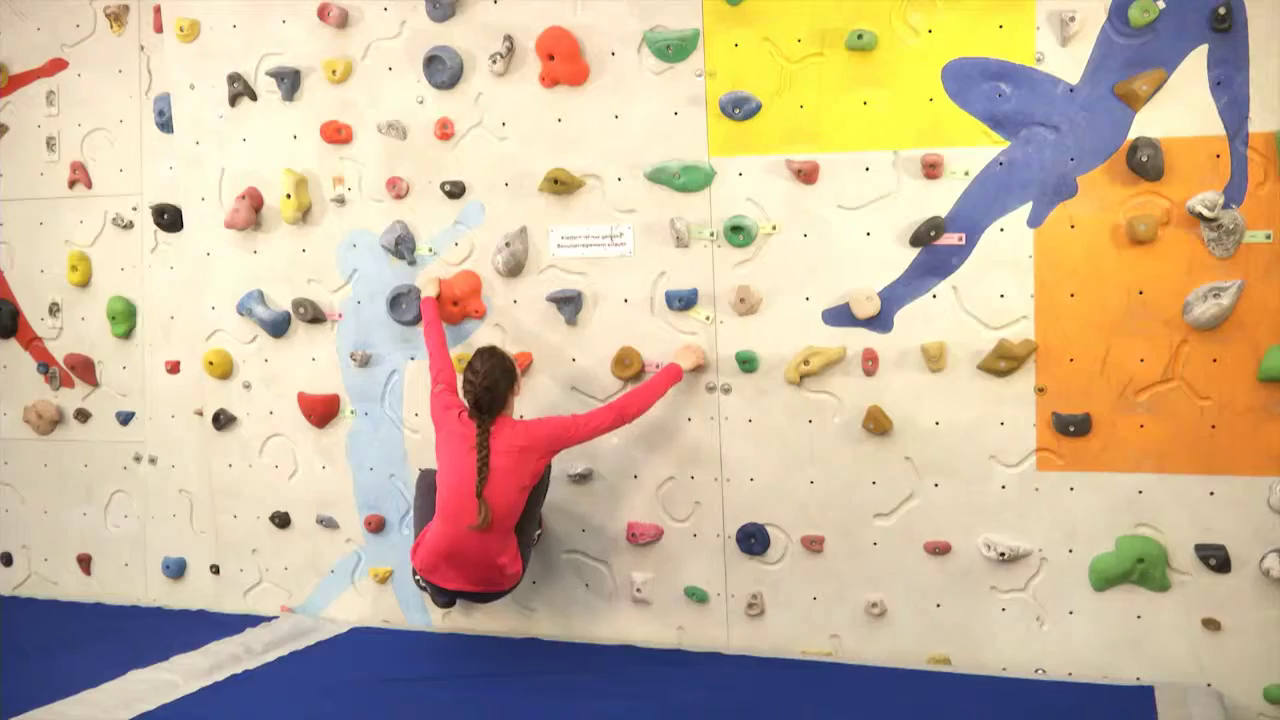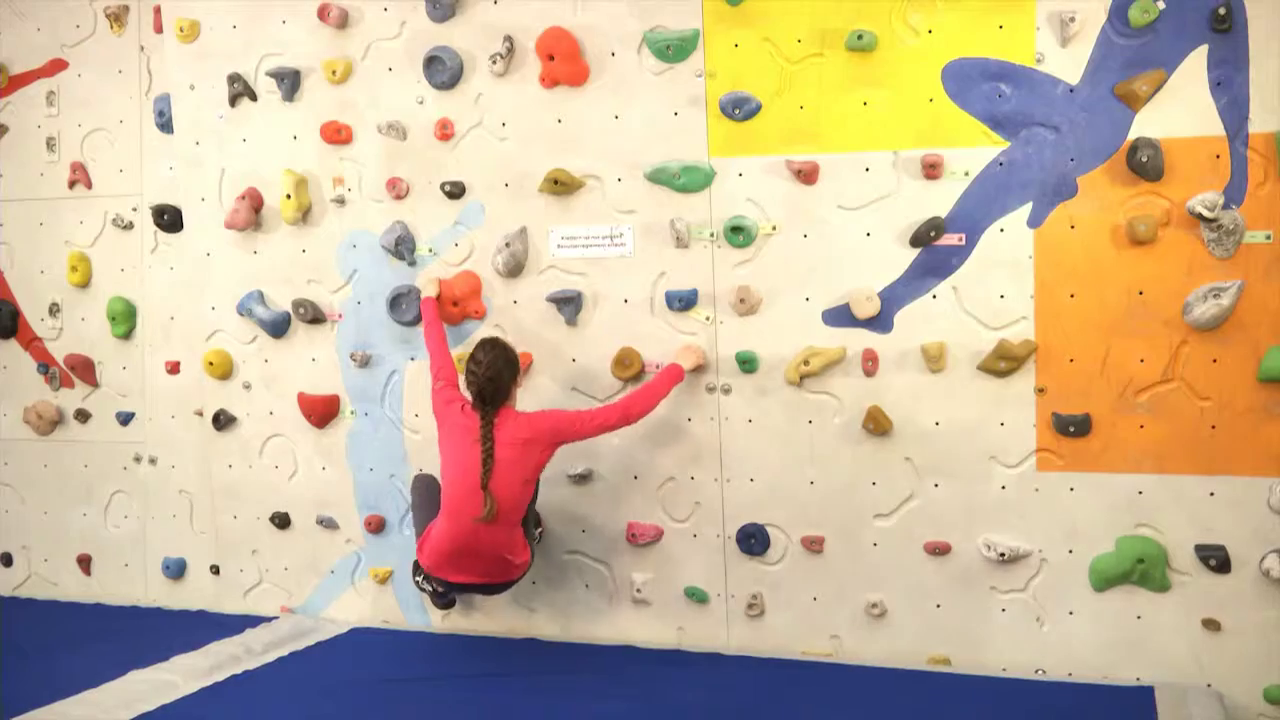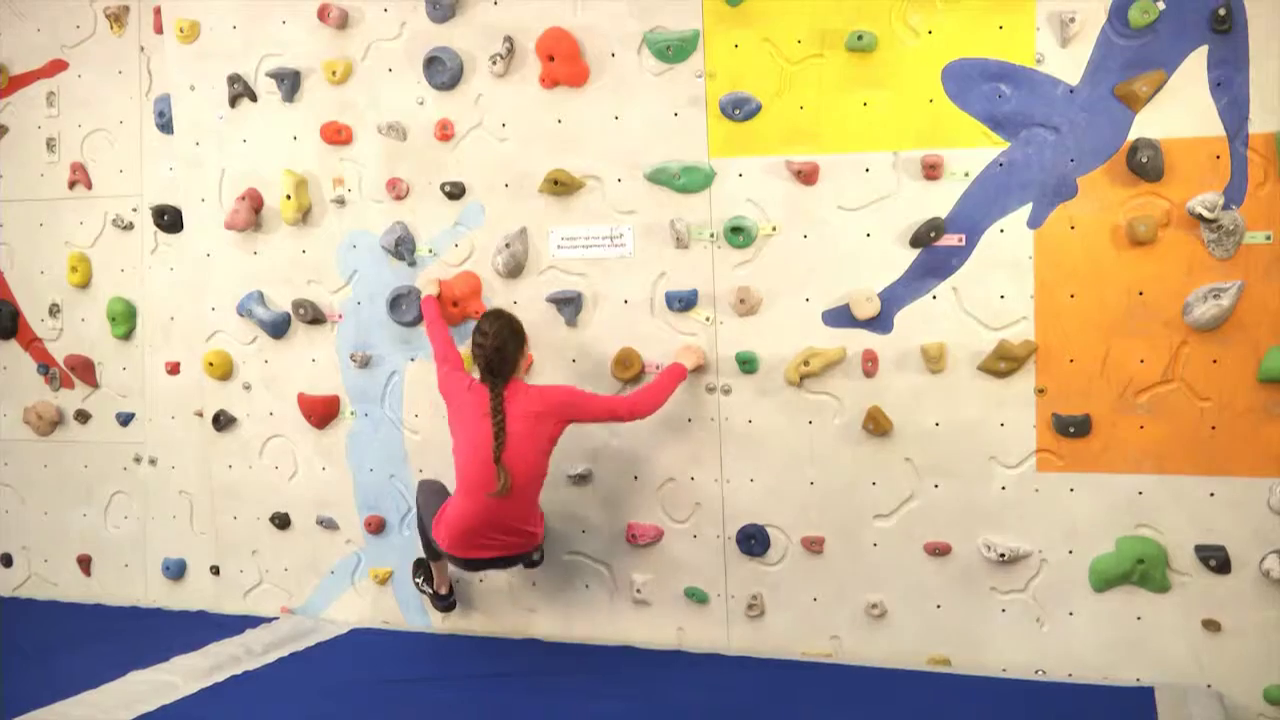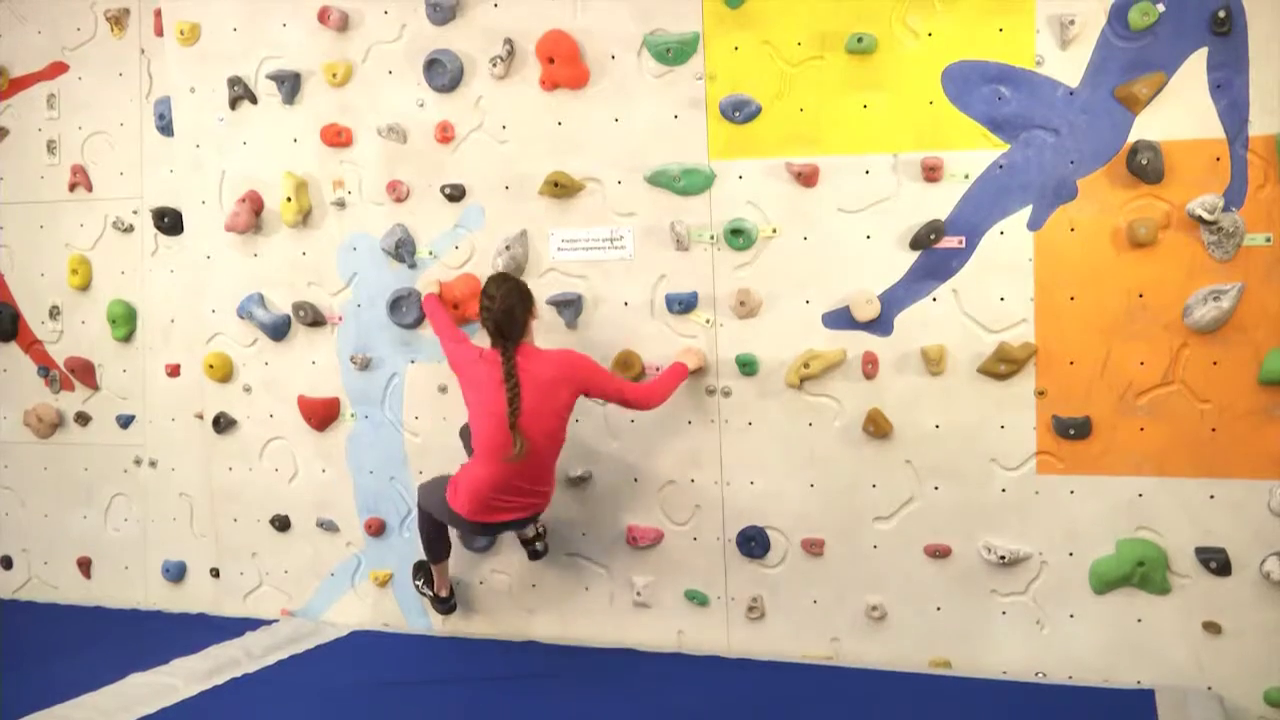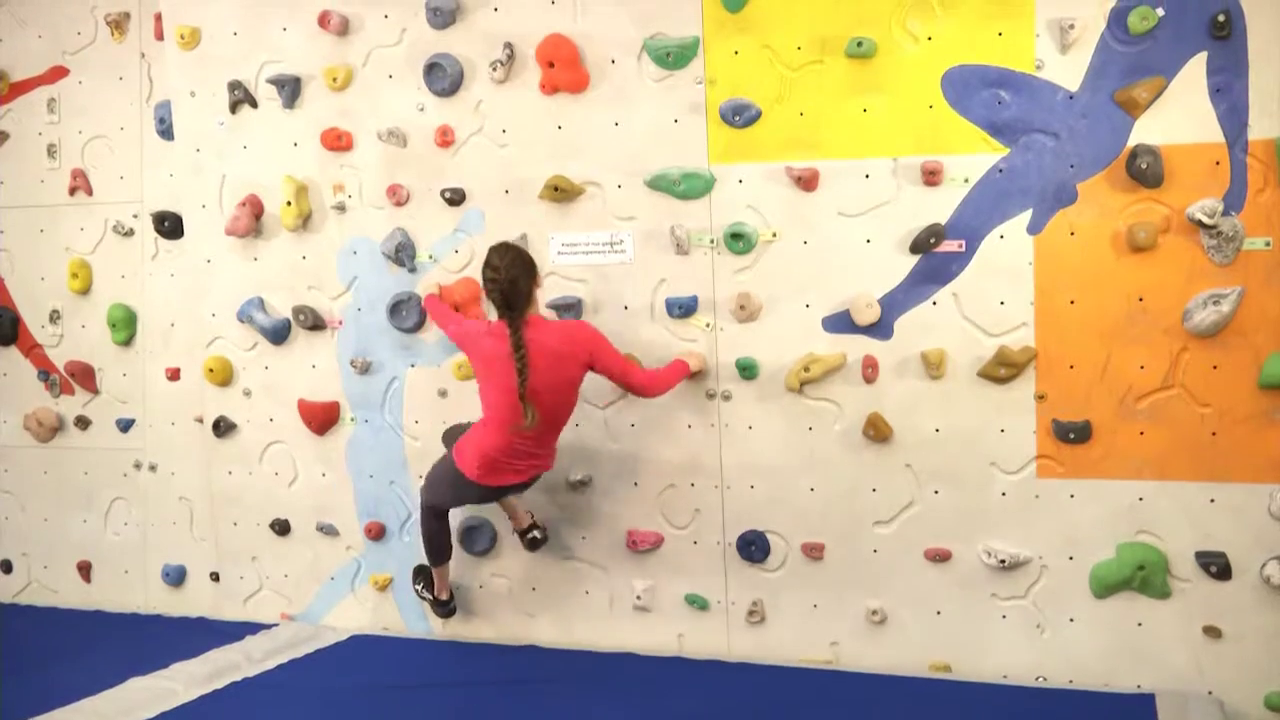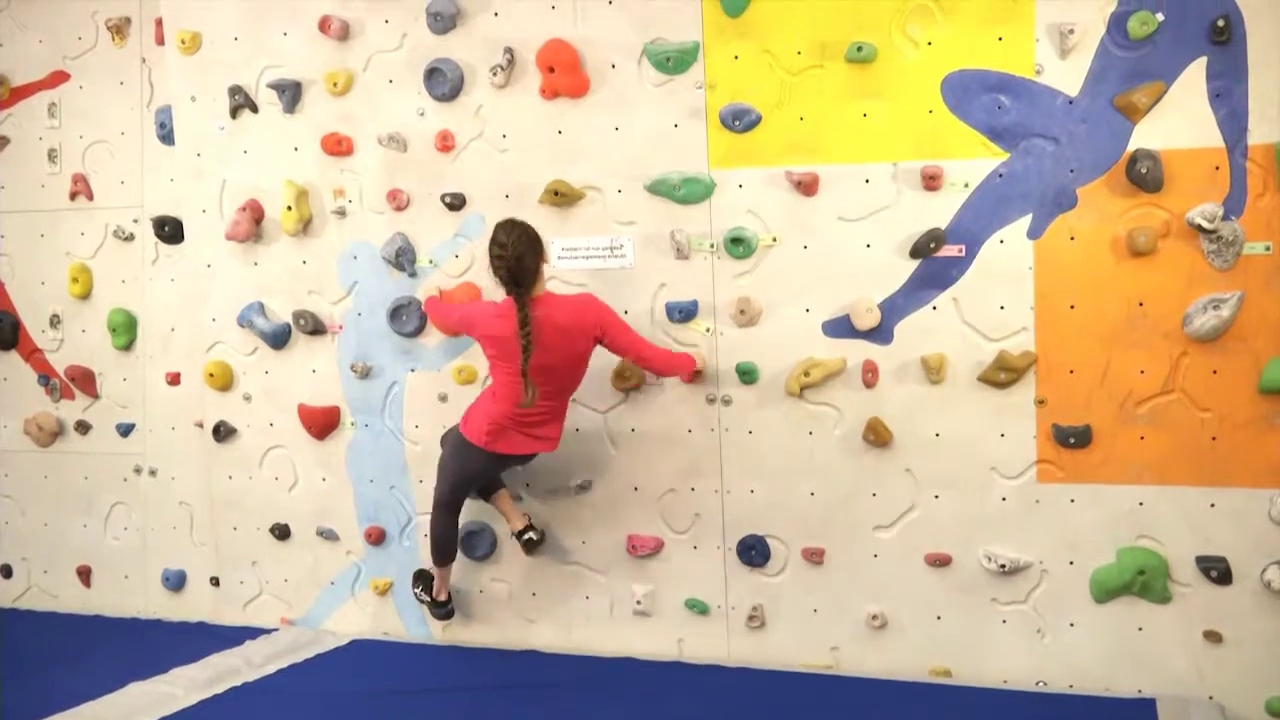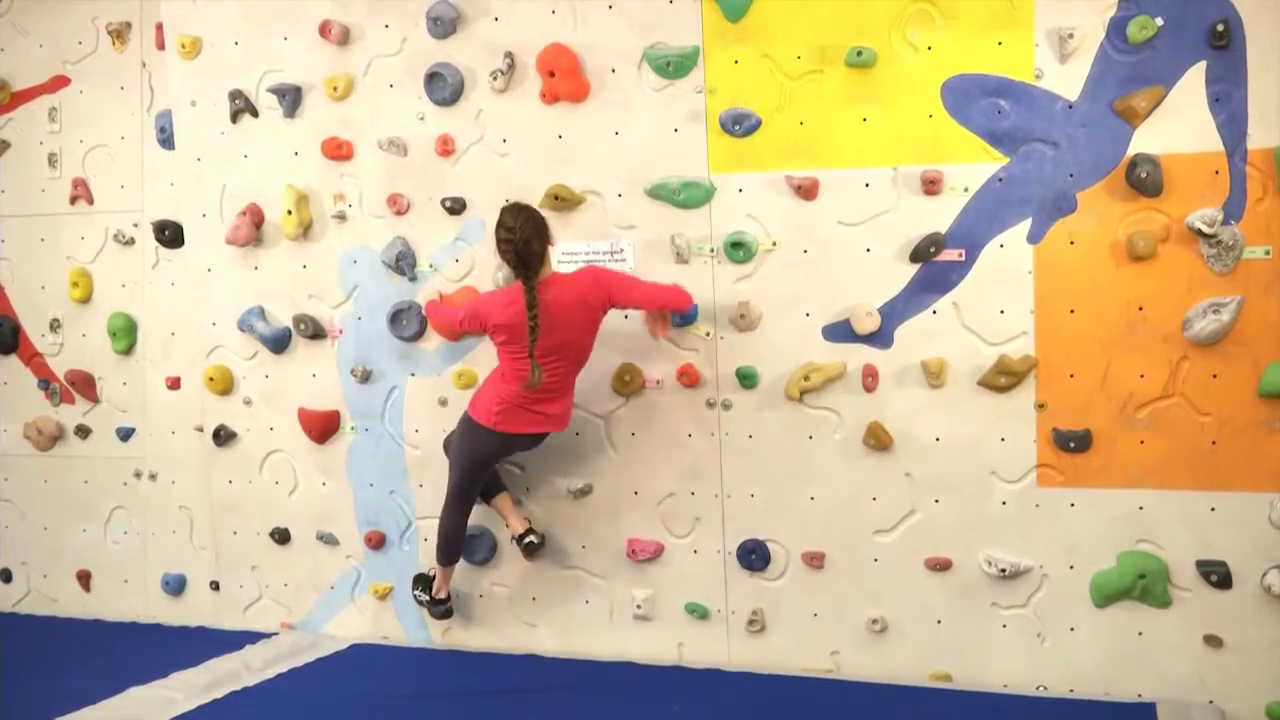
dt=0.2s
person 1, frame 1
left shoulder: (449, 421)
right shoulder: (534, 437)
left elbow: (439, 361)
right elbow: (618, 413)
left wrist: (429, 297)
right wrist: (677, 367)
left hip: (437, 572)
right hip: (497, 583)
person 1, frame 2
left shoulder: (451, 416)
right shoulder: (539, 430)
left elbow: (439, 356)
right elbow: (624, 413)
left wrist: (429, 297)
right wrist: (677, 367)
left hip: (445, 568)
right hip: (503, 575)
left knee: (423, 483)
left ankle: (437, 585)
person 1, frame 3
left shoulder: (460, 395)
right shoulder: (550, 404)
left elbow: (442, 343)
right elbow: (635, 407)
left wrist: (430, 296)
right wrist: (680, 366)
left hip: (460, 546)
right hip: (517, 543)
left knee: (428, 489)
left ankle: (440, 587)
person 1, frame 4
left shoulder: (471, 364)
right shoulder: (566, 366)
left elbow: (446, 329)
right elbow: (644, 397)
left wrist: (431, 295)
right wrist: (683, 365)
left hip: (475, 511)
right hip: (529, 506)
left knee: (428, 496)
left ankle: (441, 590)
right ankle: (528, 531)
person 1, frame 5
left shoulder: (479, 339)
right shoulder: (576, 338)
left elbow: (445, 317)
right elbow: (646, 385)
left wrist: (431, 296)
right wrist: (685, 364)
left hip: (480, 471)
right hip: (529, 470)
left knee: (432, 499)
left ankle: (440, 592)
right ankle: (524, 523)
person 1, frame 6
left shoulder: (487, 318)
right shoulder: (585, 311)
left elbow: (445, 318)
right elbow: (657, 362)
left wrist: (431, 302)
right wrist: (690, 361)
left hip: (489, 436)
right hip: (536, 442)
left knee: (446, 502)
right knee: (456, 442)
left ankle: (439, 593)
right ankle: (519, 524)
person 1, frame 7
left shoulder: (495, 306)
right shoulder: (591, 285)
left elbow: (452, 322)
right elbow: (679, 300)
left wrist: (432, 307)
right wrist: (656, 309)
left hip: (495, 420)
right hip: (545, 425)
left knee: (457, 499)
right knee: (464, 448)
left ankle: (439, 591)
right ankle: (520, 527)
